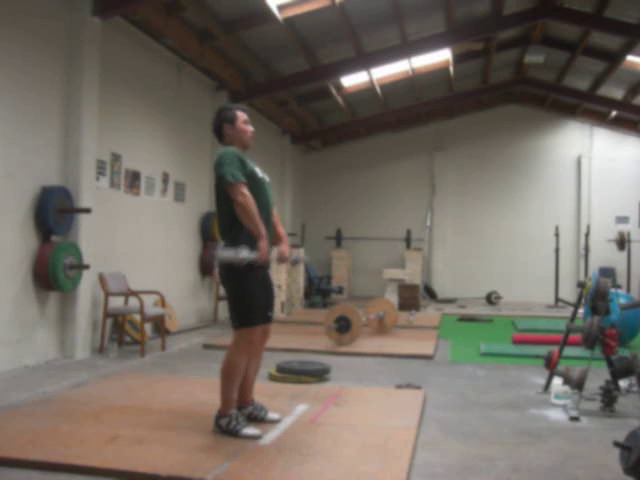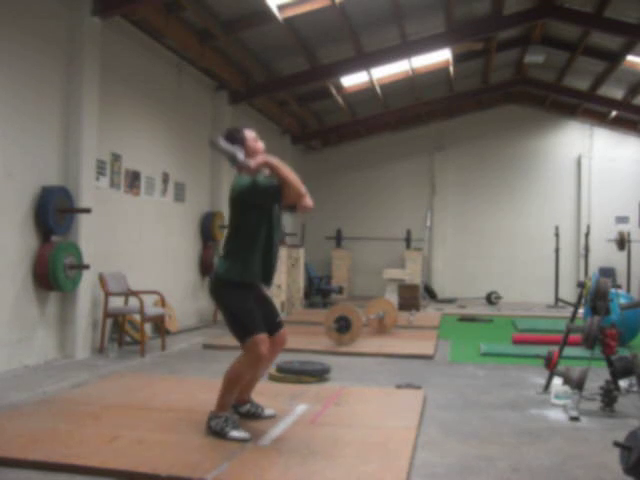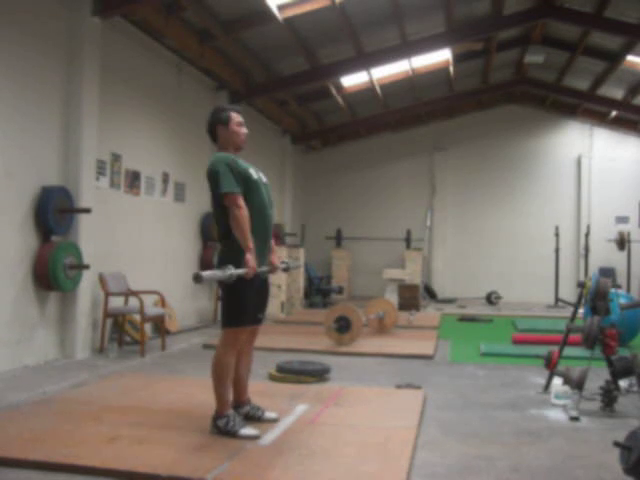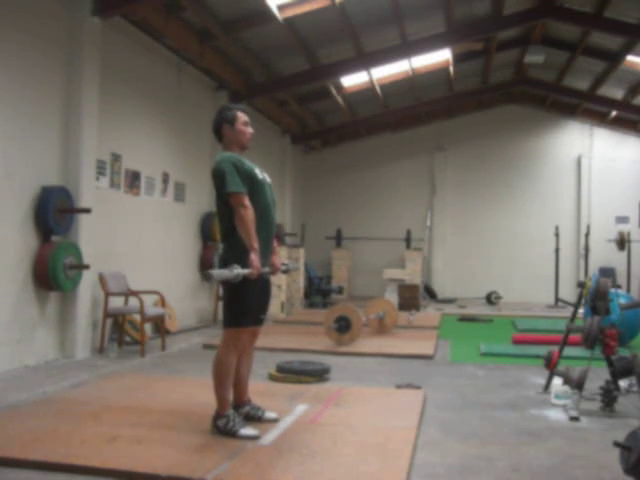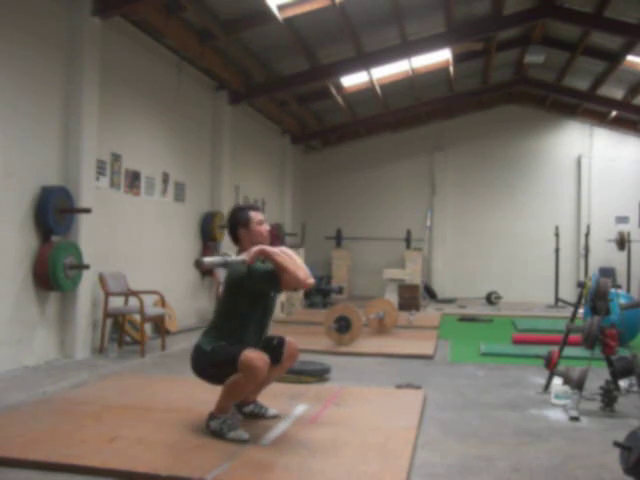
dt=1s
person 1, frame 1
left shoulder: (245, 162)
right shoulder: (228, 156)
left elbow: (268, 208)
right elbow: (242, 197)
left wrist: (282, 241)
right wrist: (261, 239)
left hip: (257, 262)
right hip: (242, 262)
left knee: (260, 336)
right knee: (246, 338)
left ankle: (246, 404)
right ankle: (227, 414)
person 1, frame 2
left shoulder: (263, 182)
right shoulder: (248, 184)
left elbow: (304, 202)
right elbow: (298, 193)
left wrist: (271, 166)
right wrist: (271, 162)
left hip: (249, 282)
right hip: (231, 283)
left knee: (278, 339)
right knee: (258, 348)
left ankle: (242, 401)
right ankle: (220, 415)
person 1, frame 3
left shoulder: (245, 165)
right shoulder: (224, 163)
left elbow: (260, 211)
right elbow: (237, 207)
left wrist: (271, 252)
right wrist: (248, 252)
left hip: (256, 265)
right hip: (239, 263)
left knee: (248, 337)
right knee: (233, 339)
left ankle: (242, 403)
right ankle: (223, 415)
person 1, frame 4
left shoulder: (248, 165)
right shoulder: (228, 162)
right elbow: (243, 208)
left wrist: (273, 253)
right wrist: (252, 252)
left hip: (259, 265)
right hip: (242, 264)
left knee: (249, 337)
right knee: (234, 339)
left ankle: (242, 403)
right ankle: (224, 415)
person 1, frame 5
left shoulder: (261, 264)
right shoulder: (247, 271)
left elbow: (306, 279)
right elbow: (302, 281)
left wrist: (282, 252)
right wrist: (270, 252)
right hip: (210, 354)
left knee: (290, 350)
right knee: (258, 363)
left ankle: (246, 401)
right ankle: (218, 416)
